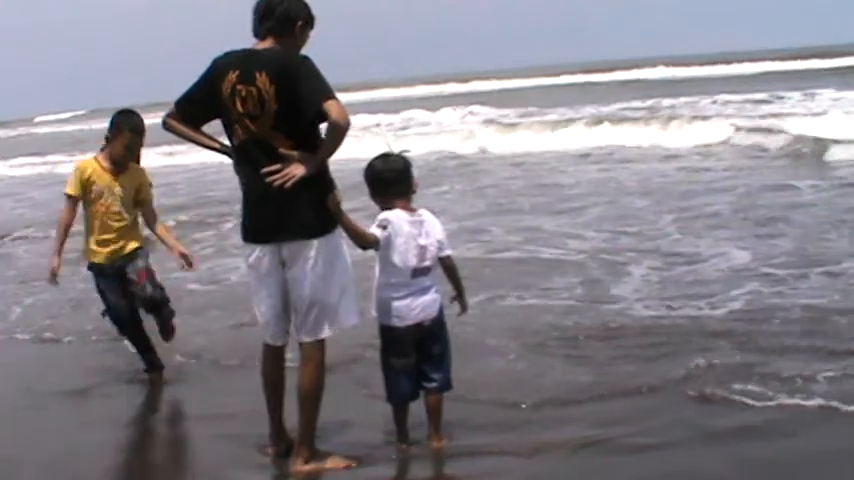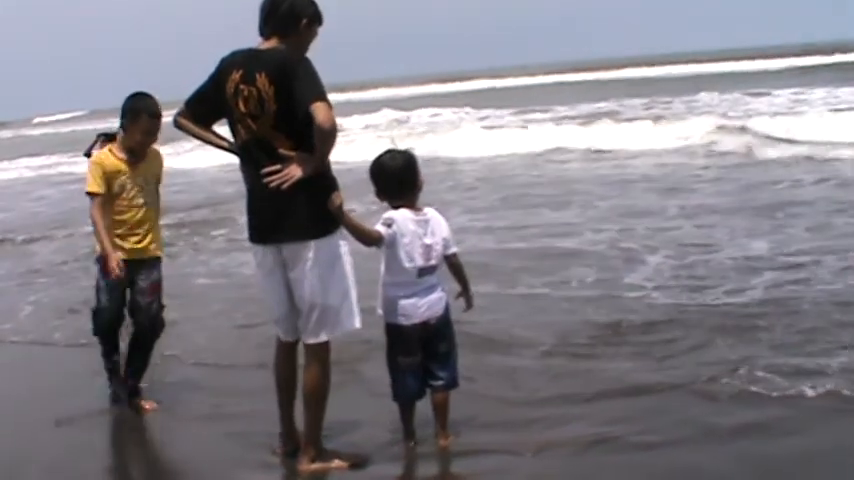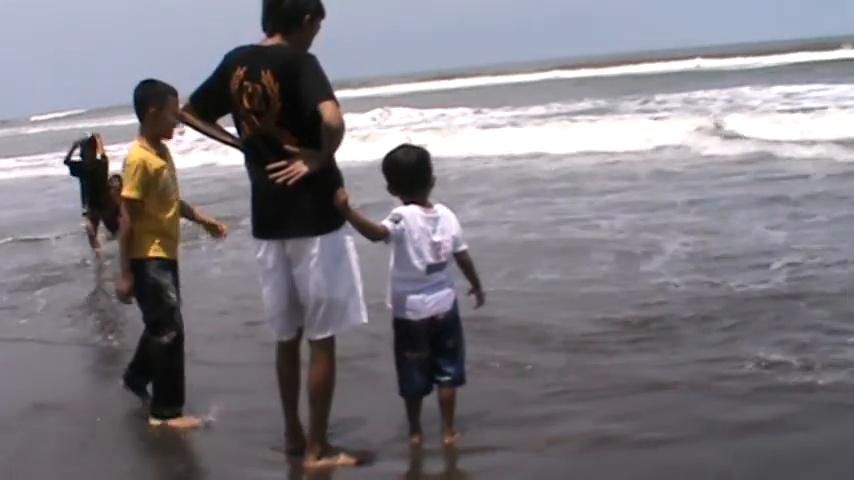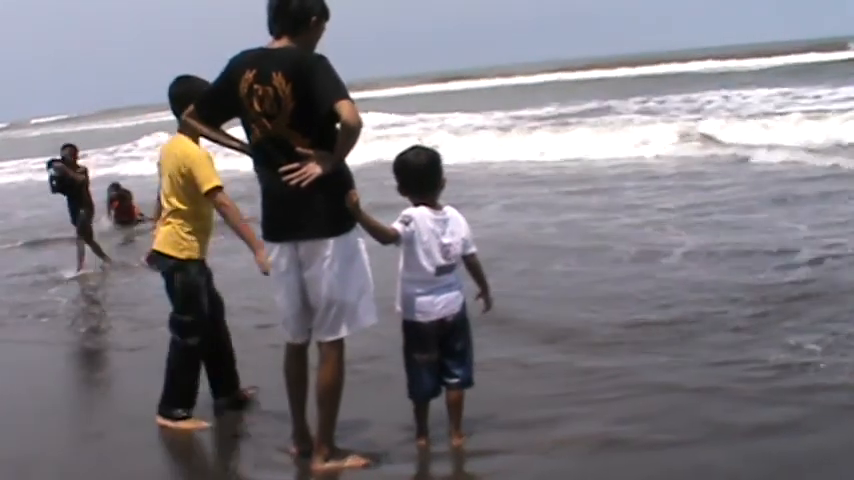
dt=0.4s
person 1, frame 1
left shoulder: (223, 69)
right shoulder: (294, 66)
left elbow: (174, 120)
right elbow: (339, 119)
left wrist: (229, 150)
right wrist: (315, 163)
left hip: (259, 221)
right hip: (307, 217)
left knee: (273, 337)
right knee: (312, 339)
left ankle: (277, 437)
right ankle: (306, 453)
person 1, frame 2
left shoulder: (231, 67)
right shoulder: (293, 66)
left elbow: (185, 118)
right elbow: (325, 123)
left wrist: (239, 149)
right wrist: (315, 164)
left hip: (263, 220)
right hip: (309, 217)
left knee: (287, 335)
right knee: (317, 340)
left ankle: (287, 436)
right ankle: (312, 452)
person 1, frame 3
left shoulder: (235, 64)
right shoulder: (298, 62)
left elbow: (190, 112)
right elbow: (333, 121)
left wrist: (244, 145)
right wrist: (320, 161)
left hip: (268, 217)
right hip: (313, 214)
left knee: (287, 333)
right knee: (322, 337)
left ankle: (292, 434)
right ankle: (317, 449)
person 1, frame 4
left shoulder: (241, 67)
right shoulder: (310, 65)
left elbow: (193, 118)
right elbow: (351, 120)
left wrist: (250, 149)
right wrist: (333, 161)
left hip: (278, 219)
right hip: (325, 215)
left knee: (296, 336)
right knee: (331, 339)
left ankle: (300, 437)
right ankle: (325, 451)
person 2, frame 1
left shoulder: (138, 174)
right shoulder: (85, 169)
left elbow: (152, 220)
right elbow: (68, 212)
left wrist: (175, 246)
right wrist: (57, 254)
left hip: (131, 249)
right hip: (101, 258)
left knee: (152, 297)
right knee: (124, 318)
left ankle: (164, 317)
right ankle: (153, 364)
person 2, frame 2
left shoulder: (155, 158)
right shoulder: (101, 161)
right elbow: (97, 211)
right wrist: (111, 252)
left hip: (148, 253)
right hip: (113, 255)
left knee: (150, 322)
right knee: (106, 319)
left ankle: (132, 387)
right ankle: (113, 371)
person 2, frame 3
left shoulder: (163, 151)
right shoulder: (139, 159)
right elbow: (128, 219)
left wrist: (203, 219)
right wrist: (125, 273)
left hip: (165, 252)
right hip: (147, 256)
left knee: (162, 324)
right knee: (168, 328)
left ankle: (135, 379)
right ankle: (166, 411)
person 2, frame 4
left shoulder: (170, 147)
right shoulder: (194, 154)
right elbow: (223, 205)
left wrist: (157, 244)
right wrist: (258, 249)
left hip: (180, 250)
right hip: (182, 254)
left knee: (213, 317)
right knee: (189, 331)
left ankle: (228, 391)
right ankle: (173, 410)
person 3, frame 1
left shoulder: (389, 221)
right shoulder: (430, 220)
left elbow: (366, 241)
right elbow: (448, 263)
left wrist: (339, 214)
right wrist: (460, 293)
left hip: (396, 317)
right hip: (429, 311)
left knee: (400, 384)
right knee: (434, 378)
left ankle: (402, 437)
right ankle: (436, 435)
person 3, frame 2
left shoulder: (394, 221)
right shoulder: (436, 218)
left elbow: (371, 238)
right elbow: (453, 260)
left wrist: (342, 215)
right wrist: (466, 289)
left hip: (402, 316)
right hip: (435, 309)
left knee: (407, 381)
right knee: (440, 377)
left ankle: (409, 435)
right ankle: (442, 433)
person 3, frame 3
left shoulder: (403, 217)
right shoulder: (447, 215)
left elbow: (376, 233)
right elbow: (463, 257)
left wrist: (347, 210)
right wrist: (477, 286)
left hip: (410, 311)
right hip: (444, 305)
left knee: (413, 377)
right knee: (447, 373)
left ankle: (415, 431)
right ankle: (448, 429)
person 3, frame 4
left shoulder: (412, 219)
right shoulder: (456, 217)
left elbow: (387, 236)
right elbow: (471, 260)
left wrist: (358, 212)
right wrist: (485, 290)
left hip: (419, 313)
right hip: (452, 307)
left knee: (422, 379)
right knee: (455, 375)
left ankle: (422, 433)
right ankle: (456, 432)
